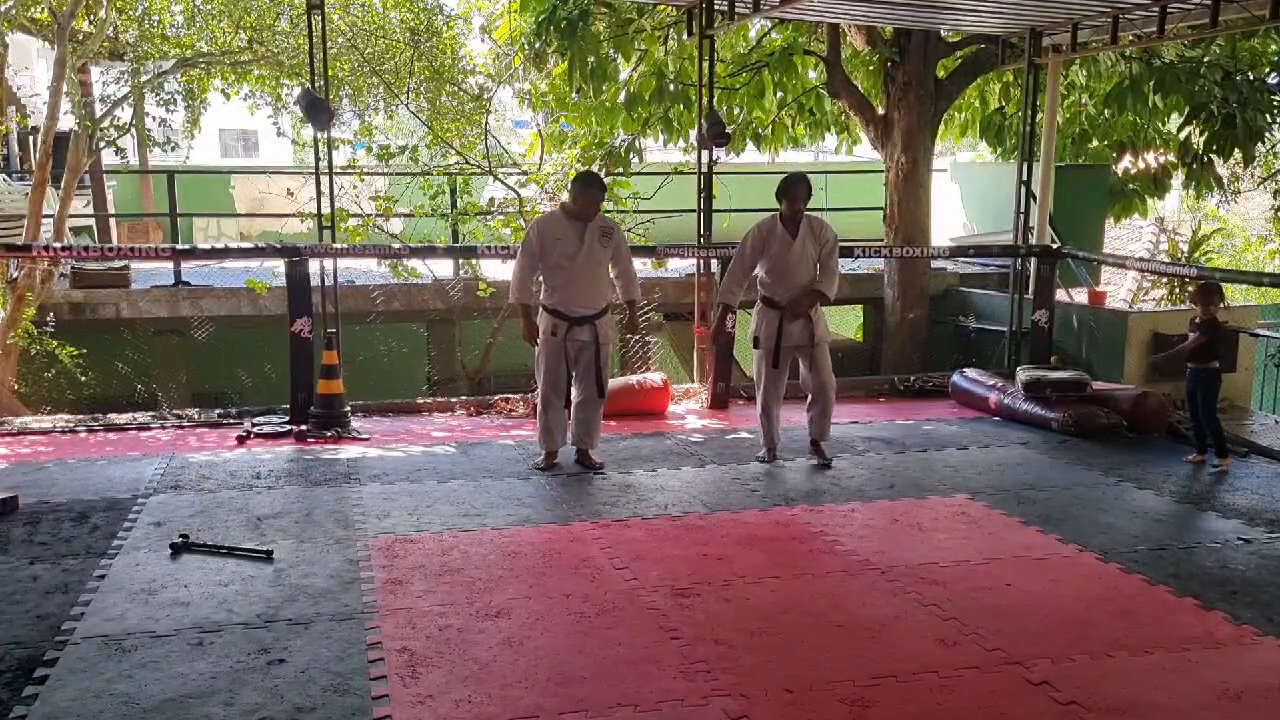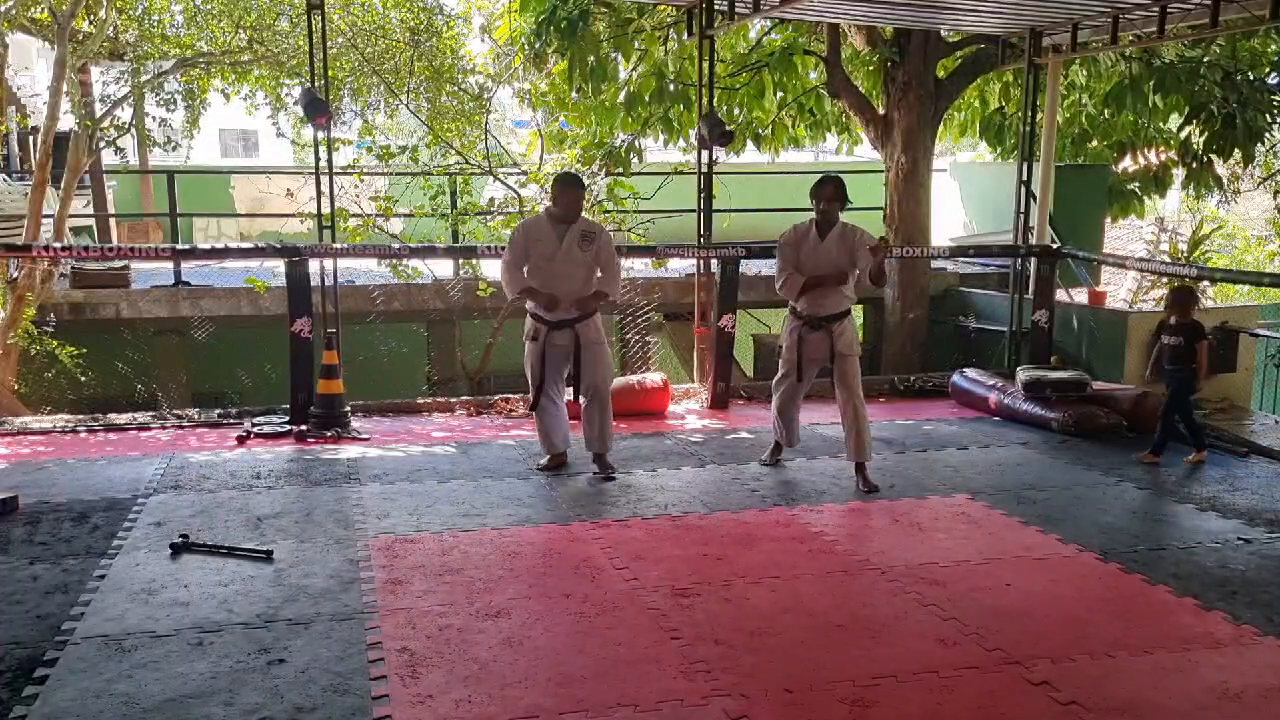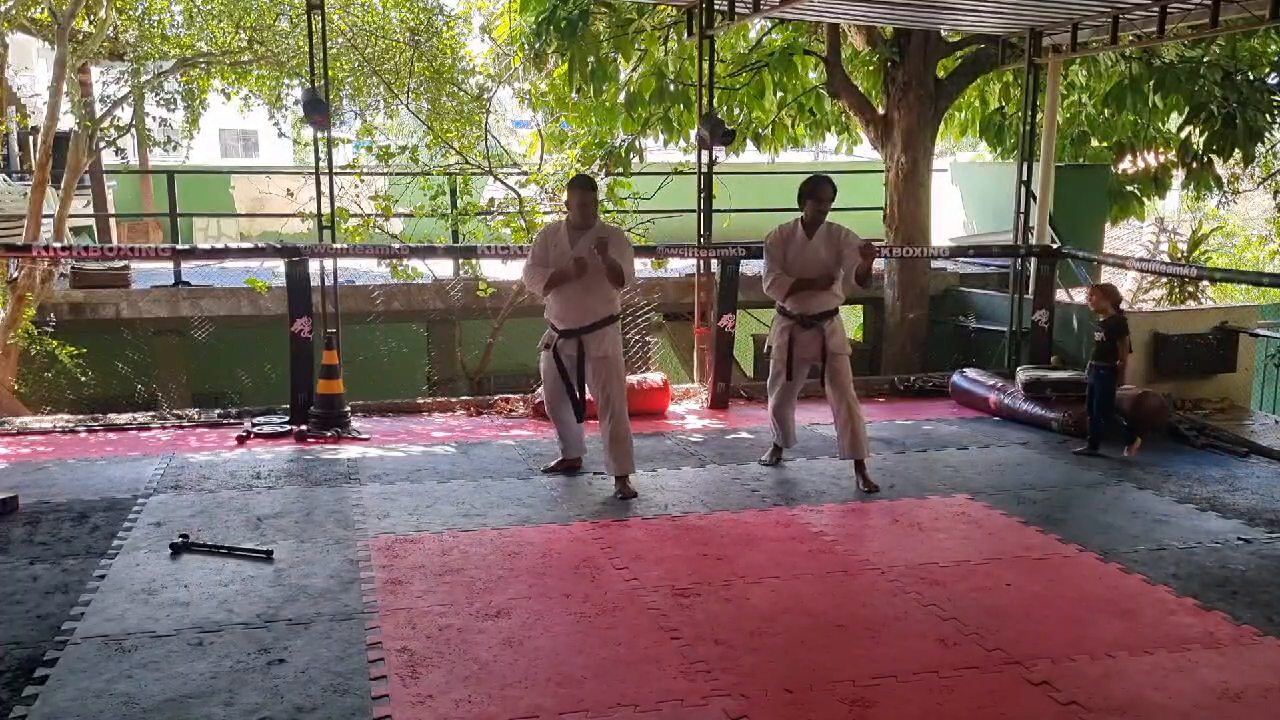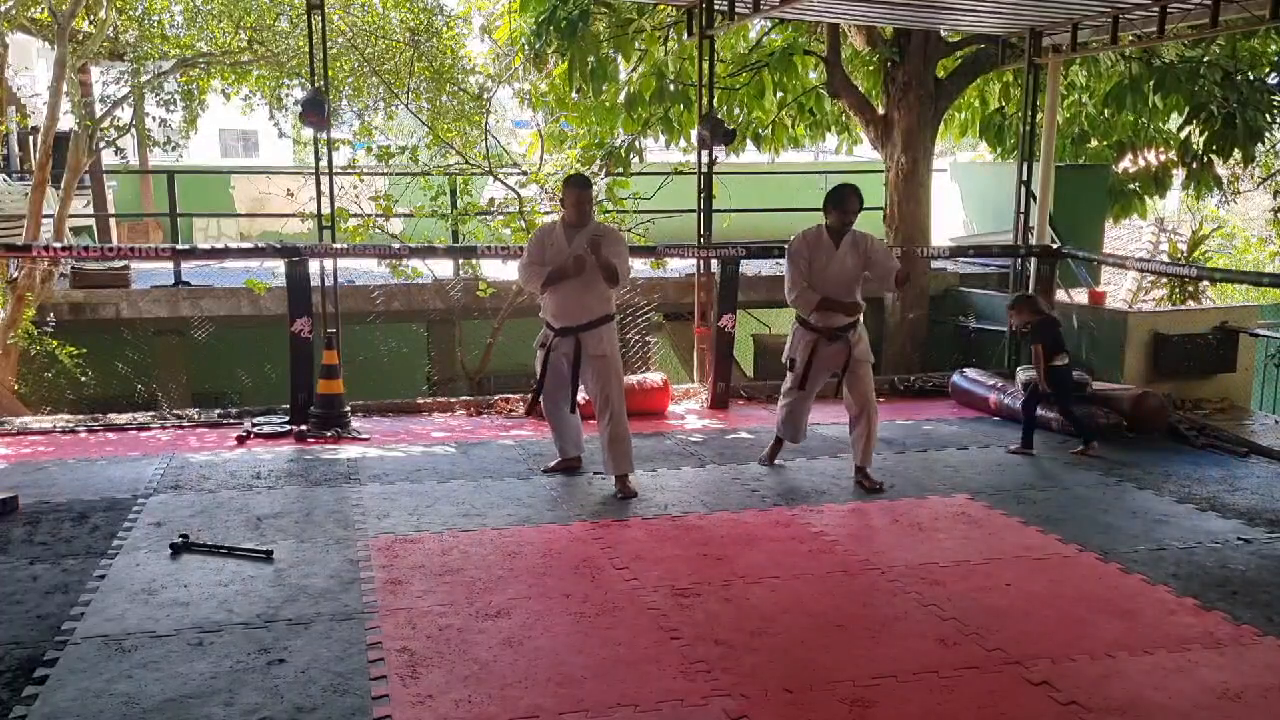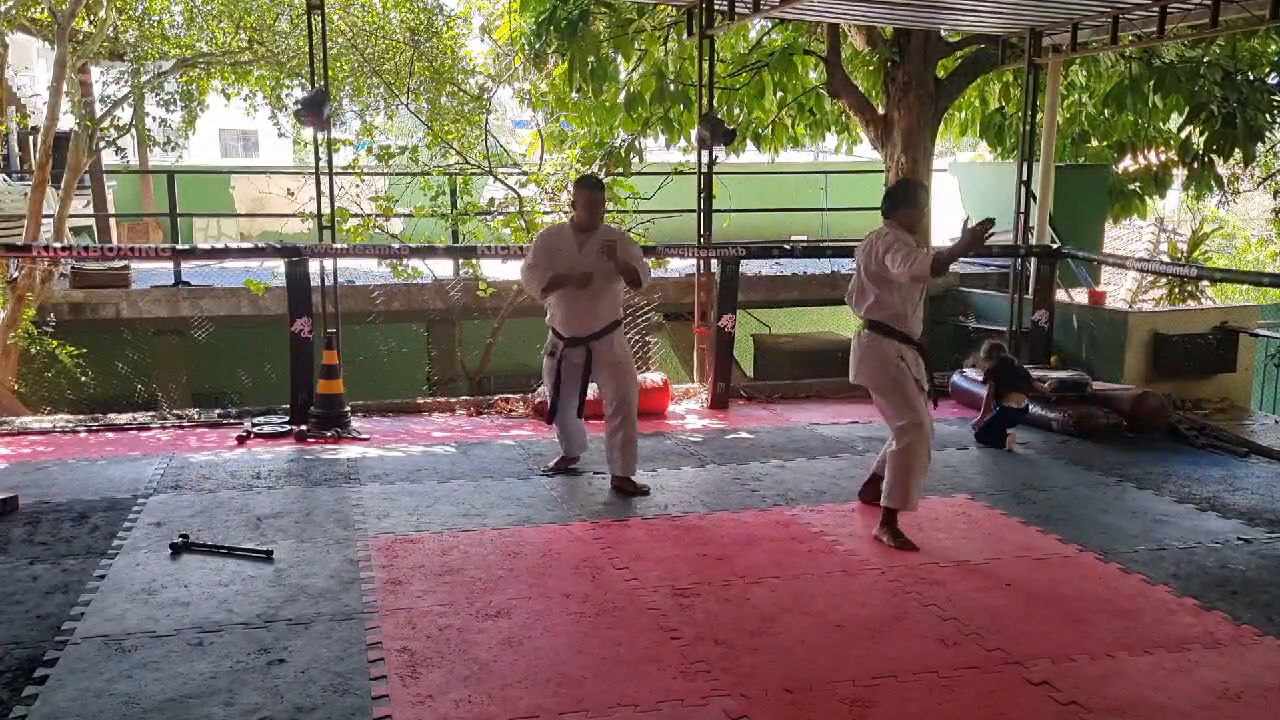
dt=0.7s
person 1, frame 1
left shoulder: (822, 230)
right shoulder: (761, 232)
left elbow: (830, 276)
right elbow: (738, 274)
left wrist: (807, 301)
right wrist: (723, 317)
left hip: (809, 317)
right hip: (771, 316)
left knee: (823, 385)
right knee: (768, 388)
left ankle: (817, 443)
right ankle: (770, 444)
person 1, frame 2
left shoulder: (856, 237)
right shoulder: (793, 236)
left elbow: (875, 280)
right elbow: (784, 283)
left wrist: (879, 260)
right wrist: (824, 280)
left hip: (839, 328)
right hip: (801, 327)
left knee: (852, 398)
right knee: (785, 394)
left ankle: (861, 470)
right ankle: (780, 442)
person 1, frame 3
left shoulder: (841, 236)
right shoulder: (779, 237)
left elbow: (860, 279)
right elbow: (772, 283)
left wrist: (867, 262)
right wrist: (812, 282)
left hip: (827, 327)
right hip: (790, 327)
left knee: (844, 396)
right knee: (780, 394)
left ankle: (860, 468)
right ankle: (779, 444)
person 1, frame 4
left shoulder: (865, 244)
right shoulder: (803, 243)
left elbow: (892, 280)
right elbow: (797, 295)
left wrist: (903, 271)
right wrist: (838, 305)
left hip: (850, 337)
right hip: (812, 336)
left knee: (864, 404)
right knee: (795, 397)
left ankle: (861, 470)
right ankle: (779, 441)
person 1, frame 5
left shoulder: (887, 241)
right shoulder: (892, 240)
right elbow: (916, 265)
right wrist: (962, 247)
left hip: (895, 349)
right hip: (886, 351)
left knee: (910, 429)
right knee: (915, 433)
left ankle: (874, 486)
right ankle: (887, 523)
person 2, frame 1
left shoulder: (609, 229)
right shoulder: (543, 226)
left elbow: (624, 271)
right elbow: (524, 274)
left wrist: (632, 312)
right wrist: (527, 319)
left hip: (596, 323)
right hip: (556, 323)
left knee: (593, 391)
right knee: (552, 390)
left ankle: (584, 449)
right ankle: (550, 450)
person 2, frame 2
left shoulder: (594, 232)
right shoulder: (527, 230)
left elbow: (611, 272)
right elbow: (511, 270)
left wrist: (593, 300)
right wrist: (538, 296)
left hip: (585, 326)
right hip: (543, 327)
left knee: (598, 389)
right knee: (544, 393)
left ankle: (600, 452)
right ankle: (557, 451)
person 2, frame 3
left shoulder: (613, 236)
right shoulder: (548, 236)
left elbow: (623, 279)
right elbow: (532, 277)
left wrist: (607, 258)
right wrist: (567, 273)
left hip: (600, 335)
right hip: (559, 335)
left knee: (612, 404)
right knee: (557, 401)
left ankle: (622, 475)
right ankle: (572, 456)
person 2, frame 4
left shoulder: (609, 236)
right shoulder: (543, 236)
left elbow: (618, 277)
right elbow: (527, 275)
left wrist: (600, 257)
right wrist: (565, 270)
left hip: (596, 334)
right hip: (555, 334)
left knee: (610, 403)
right knee: (554, 400)
left ankle: (621, 475)
right ankle: (570, 455)
person 2, frame 5
left shoulder: (618, 239)
right shoulder: (550, 238)
left elbow: (640, 278)
right elbow: (531, 278)
left wrist: (620, 263)
right wrist: (566, 279)
left hip: (607, 340)
right hip: (564, 341)
left knee: (623, 405)
right knee: (559, 404)
left ankle: (622, 474)
right ankle: (571, 453)
